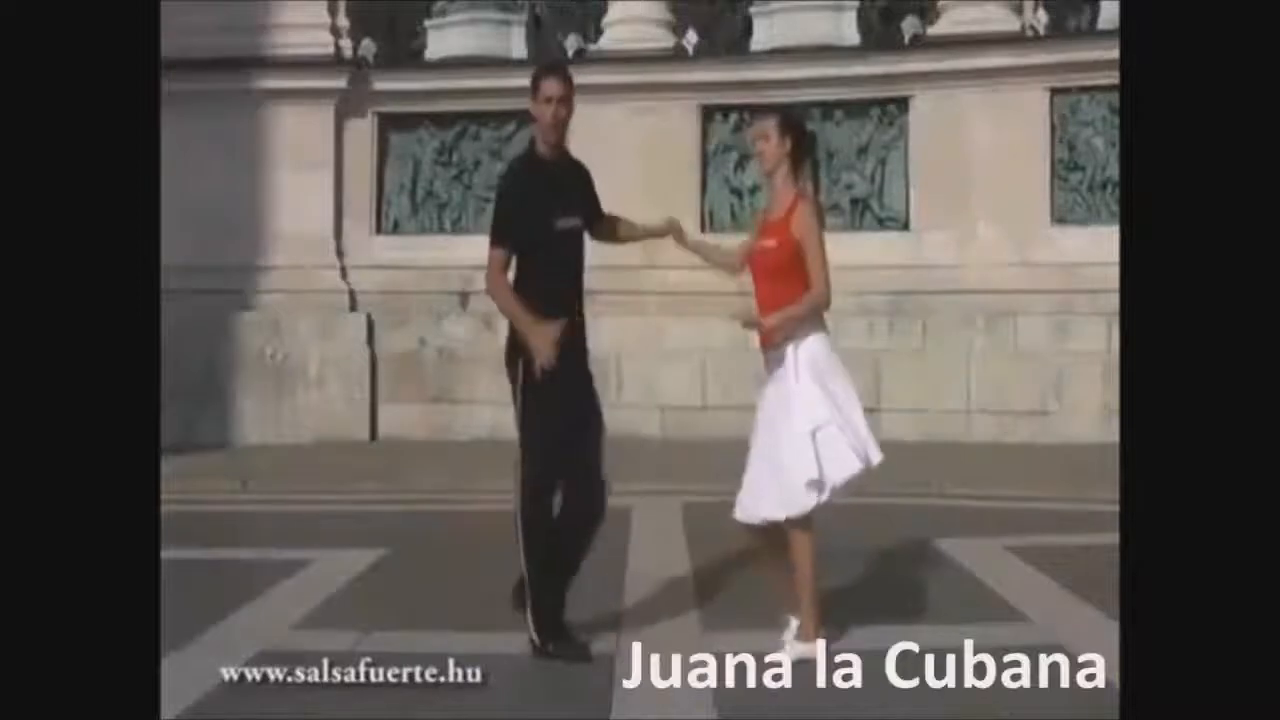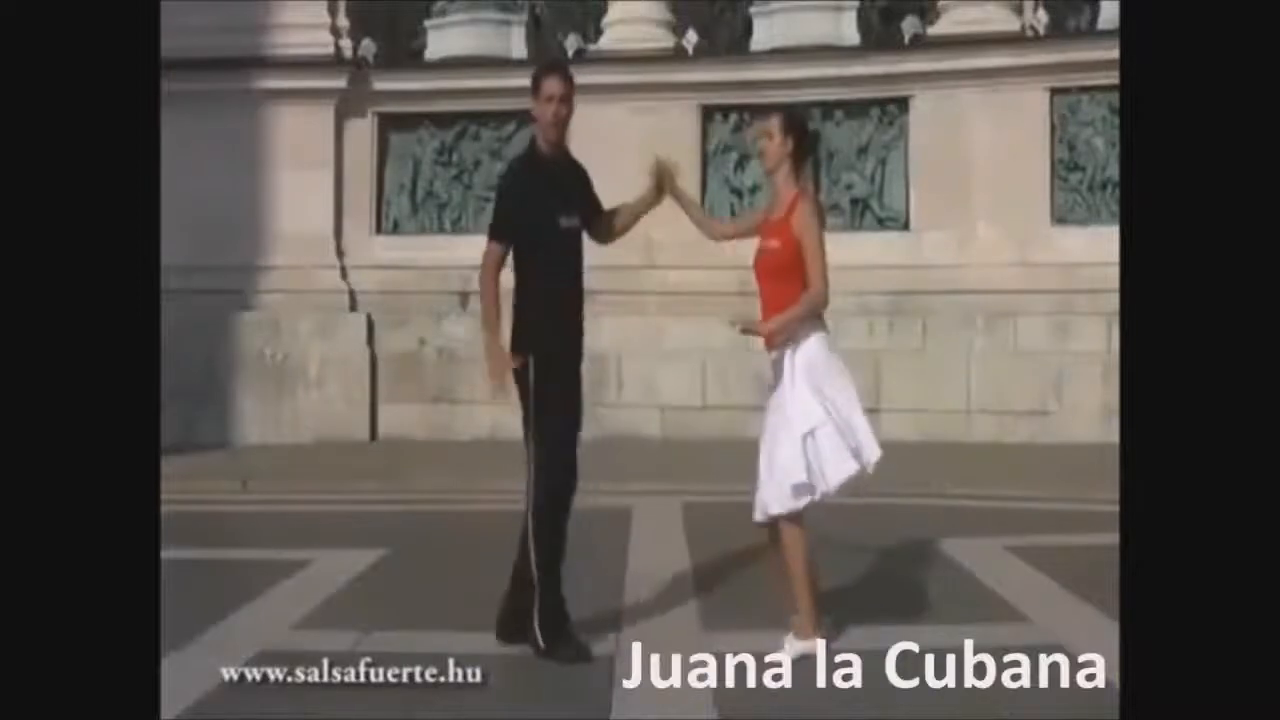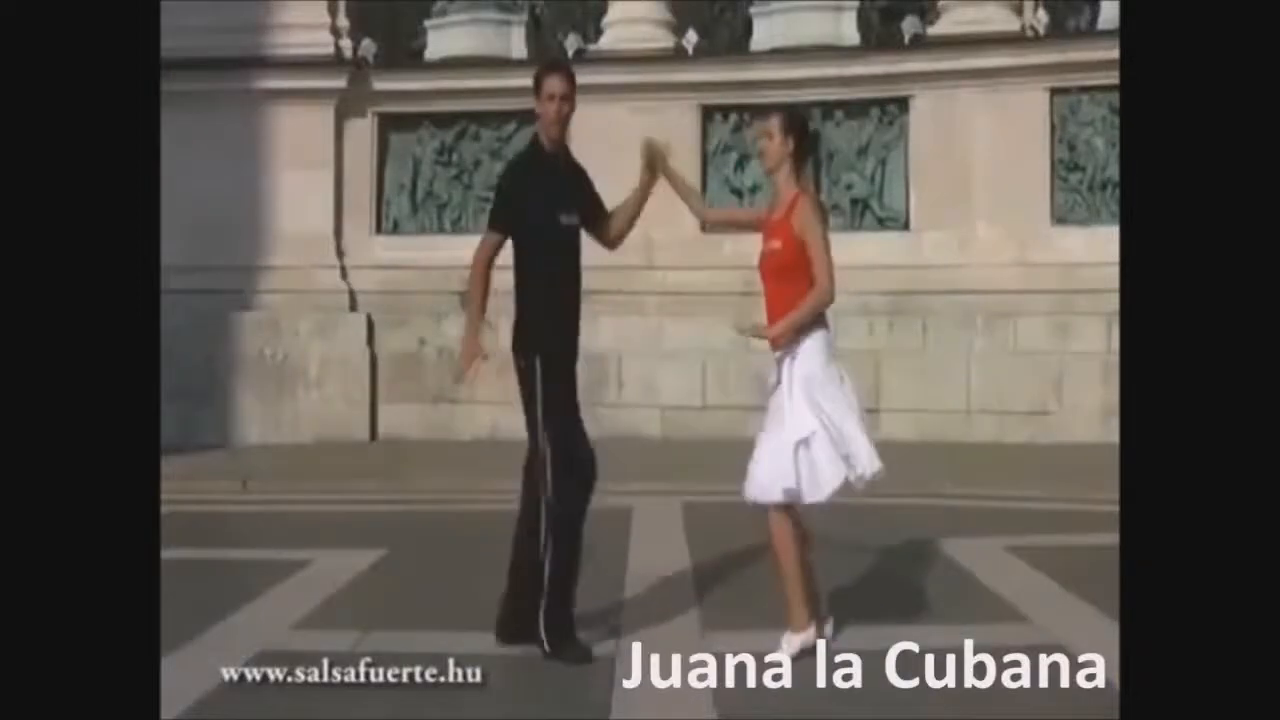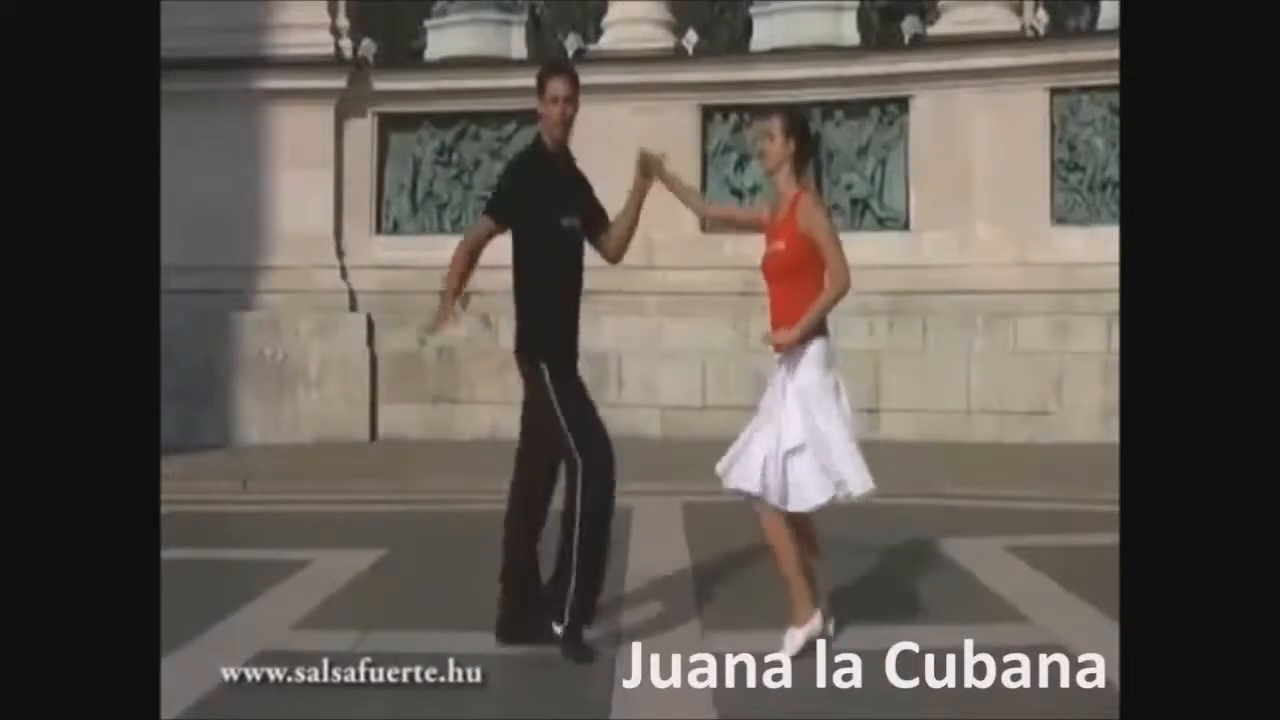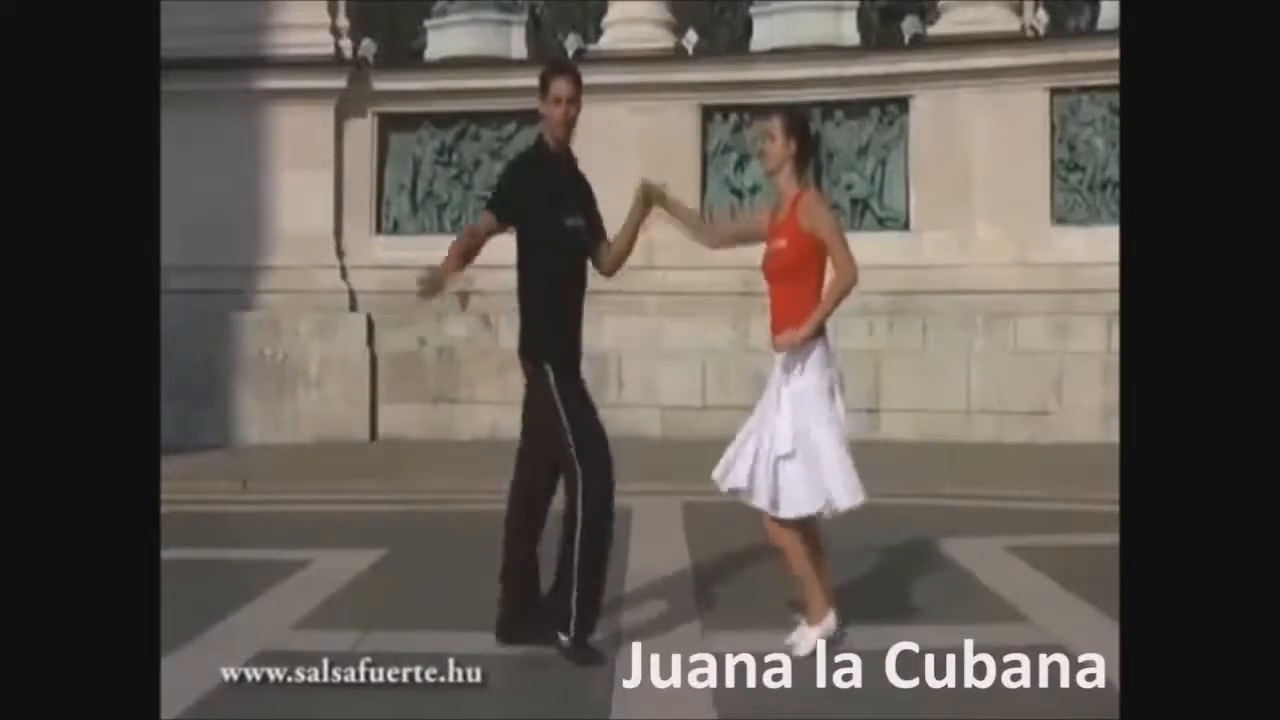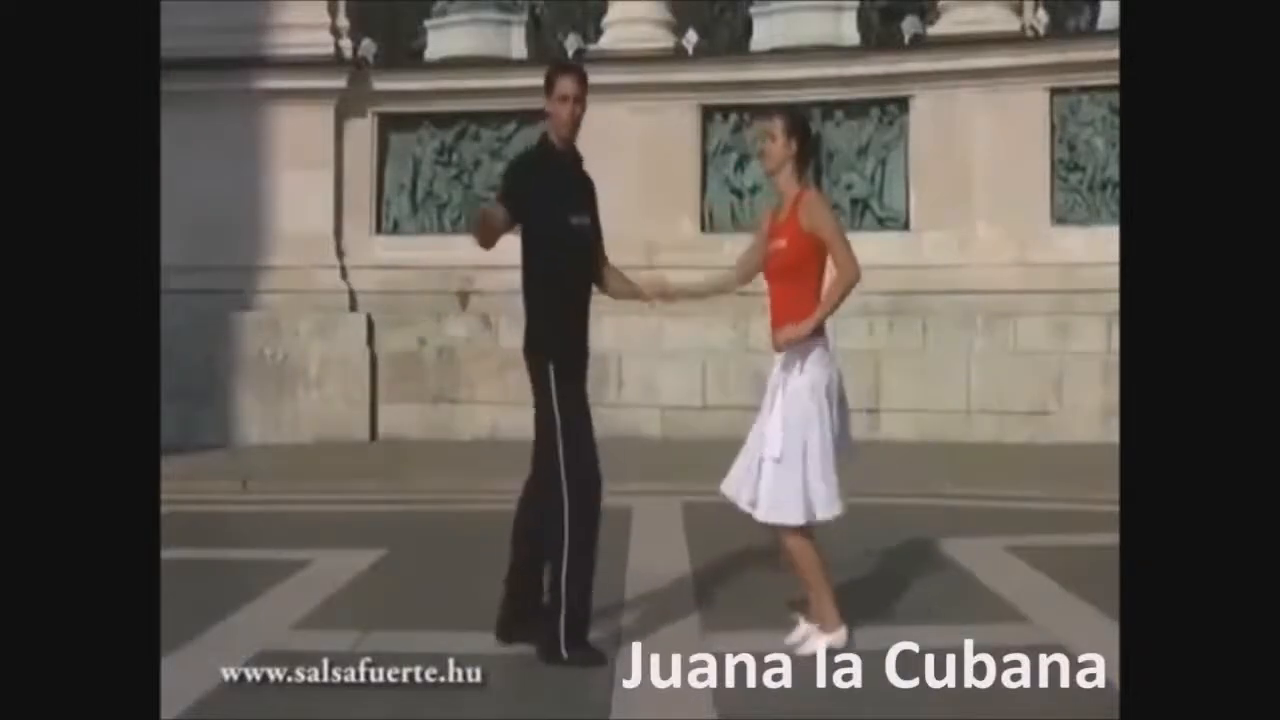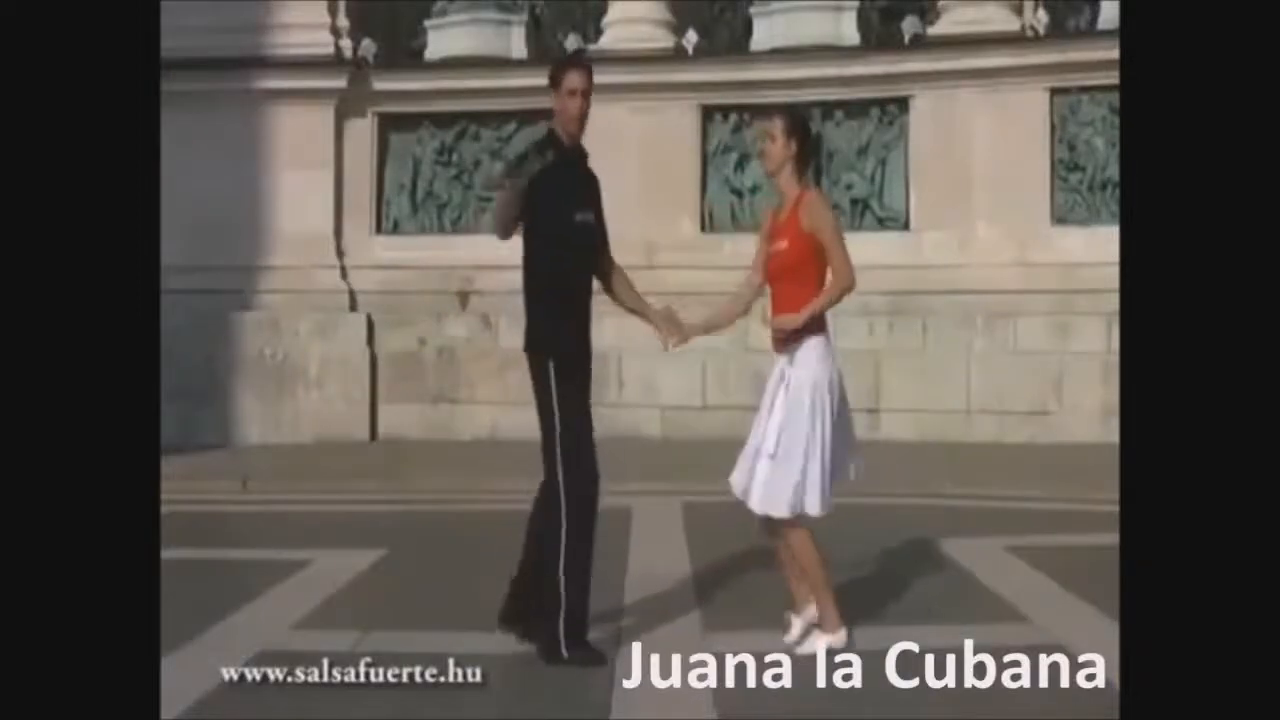
dt=0.1s
person 1, frame 1
left shoulder: (576, 173)
right shoulder: (518, 179)
left elbow: (603, 228)
right elbow: (496, 274)
left wrist: (655, 230)
right wrist: (529, 328)
left hip: (573, 350)
right hip: (537, 354)
left knee: (586, 482)
right knee: (541, 483)
left ankle: (541, 596)
right ankle: (543, 626)
person 1, frame 2
left shoulder: (574, 173)
right shoulder: (519, 177)
left elbow: (603, 228)
right elbow: (490, 268)
left wrist: (650, 199)
right wrist: (494, 345)
left hip: (566, 348)
right hip: (534, 352)
left knee: (559, 483)
right knee: (548, 480)
left ankle: (521, 613)
right ankle: (543, 625)
person 1, frame 3
left shoulder: (574, 173)
right shoulder: (522, 172)
left elbow: (612, 233)
right elbow: (486, 254)
left wrist: (647, 183)
right wrist: (472, 329)
left hip: (562, 345)
right hip: (538, 345)
left knee: (550, 475)
right knee: (566, 471)
left ankle: (521, 613)
right ankle: (547, 622)
person 1, frame 4
left shoulder: (574, 178)
right shoulder: (523, 171)
left elbow: (611, 248)
right elbow: (476, 239)
left wrist: (639, 191)
right wrist: (449, 298)
left hip: (560, 347)
right hip: (540, 348)
left knee: (535, 475)
right knee: (592, 465)
left ankle: (519, 614)
right ankle: (562, 614)
person 1, frame 5
left shoulder: (578, 182)
right shoulder: (524, 171)
left elbow: (606, 260)
right elbow: (480, 232)
left wrist: (637, 216)
right wrist: (447, 268)
left hip: (562, 346)
right hip: (544, 348)
left knee: (537, 475)
right knee: (592, 471)
left ankle: (519, 613)
right ankle: (566, 623)
person 1, frame 6
left shoulder: (582, 179)
right shoulder: (530, 168)
left elbow: (600, 270)
right elbow: (493, 227)
left wrist: (641, 291)
right wrist: (482, 223)
left hip: (570, 345)
right hip: (550, 348)
left knee: (550, 480)
right knee: (577, 480)
left ankle: (521, 613)
right ankle: (562, 633)
person 1, frame 7
left shoulder: (584, 176)
right shoulder: (538, 163)
right elbow: (505, 222)
left wrist: (649, 312)
right wrist: (508, 199)
left hip: (574, 343)
right hip: (549, 344)
left knee: (568, 476)
right knee: (574, 480)
left ankle: (526, 602)
right ankle: (560, 633)
person 2, frame 1
left shoulder: (803, 209)
right shoulder: (767, 216)
left elbow: (821, 293)
right elbow: (735, 260)
left wrist: (770, 321)
right wrist: (685, 240)
left hip: (804, 361)
right hip: (777, 366)
left knee: (792, 505)
right knee: (766, 506)
left ankle: (808, 632)
right ankle: (799, 608)
person 2, frame 2
left shoulder: (803, 207)
right shoulder: (768, 213)
left elbow: (819, 293)
right elbow: (718, 230)
left wrist: (772, 326)
right wrist: (674, 192)
left hip: (805, 359)
right hip: (782, 363)
left knee: (788, 502)
right knee: (778, 503)
left ankle: (805, 630)
right ankle: (806, 614)
person 2, frame 3
left shoulder: (805, 207)
right shoulder: (770, 214)
left elbow: (826, 287)
right elbow: (710, 215)
left wrist: (780, 327)
right wrist: (667, 175)
left hip: (807, 360)
right hip: (790, 365)
left knee: (778, 496)
right knee: (785, 497)
left ankle: (799, 622)
right ankle: (812, 613)
person 2, frame 4
left shoulder: (808, 206)
right shoulder: (771, 215)
left elbow: (840, 279)
right elbow: (710, 212)
left wrist: (797, 330)
right wrist: (663, 178)
left hip: (806, 364)
right hip: (789, 367)
left knee: (768, 494)
right knee: (787, 499)
left ankle: (803, 612)
right ankle: (814, 610)
person 2, frame 5
left shoulder: (810, 204)
right shoulder: (771, 215)
left elbow: (847, 271)
right elbow: (714, 235)
left wrist: (807, 326)
right wrist: (667, 204)
left hip: (805, 365)
right hip: (789, 368)
left knee: (776, 502)
right knee: (788, 502)
left ankle: (820, 610)
right ankle: (816, 610)
person 2, frame 6
left shoulder: (812, 204)
right shoulder: (773, 220)
left elbow: (849, 270)
right elbow: (736, 276)
left wrist: (809, 324)
right wrist: (679, 291)
left hip: (805, 365)
right hip: (790, 367)
left knee: (782, 507)
right knee: (785, 503)
left ankle: (831, 621)
right ankle: (816, 612)
person 2, frame 7
left shoulder: (812, 205)
right shoulder: (773, 219)
left elbow: (844, 278)
right elbow: (749, 293)
left wrist: (799, 315)
right wrist: (695, 326)
left hip: (806, 364)
right hip: (787, 367)
left knee: (786, 503)
right knee: (766, 495)
left ankle: (831, 622)
right ankle: (805, 601)
